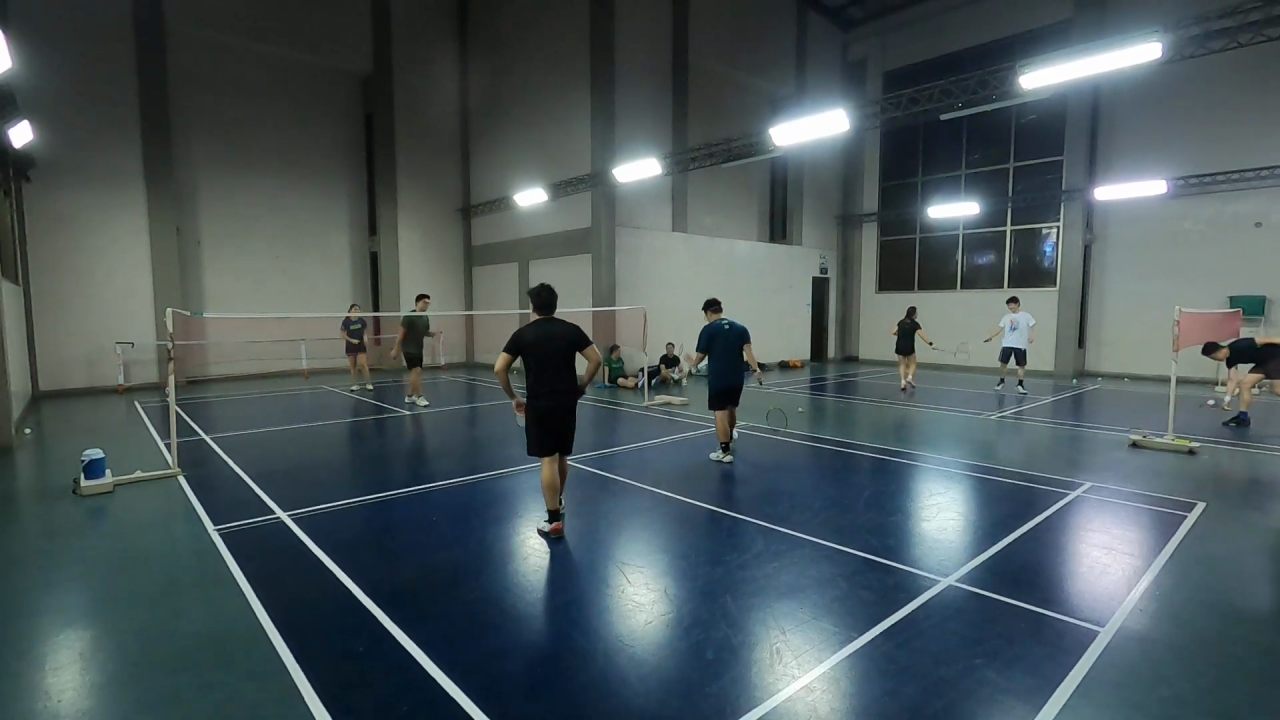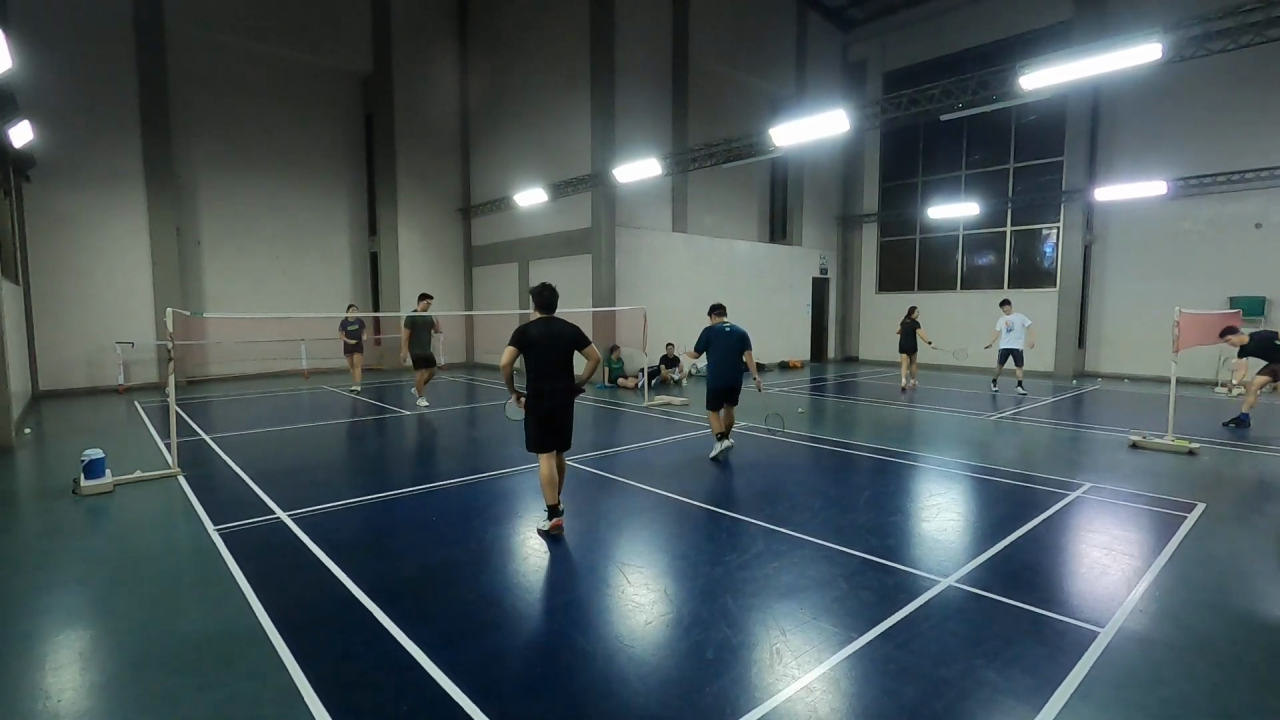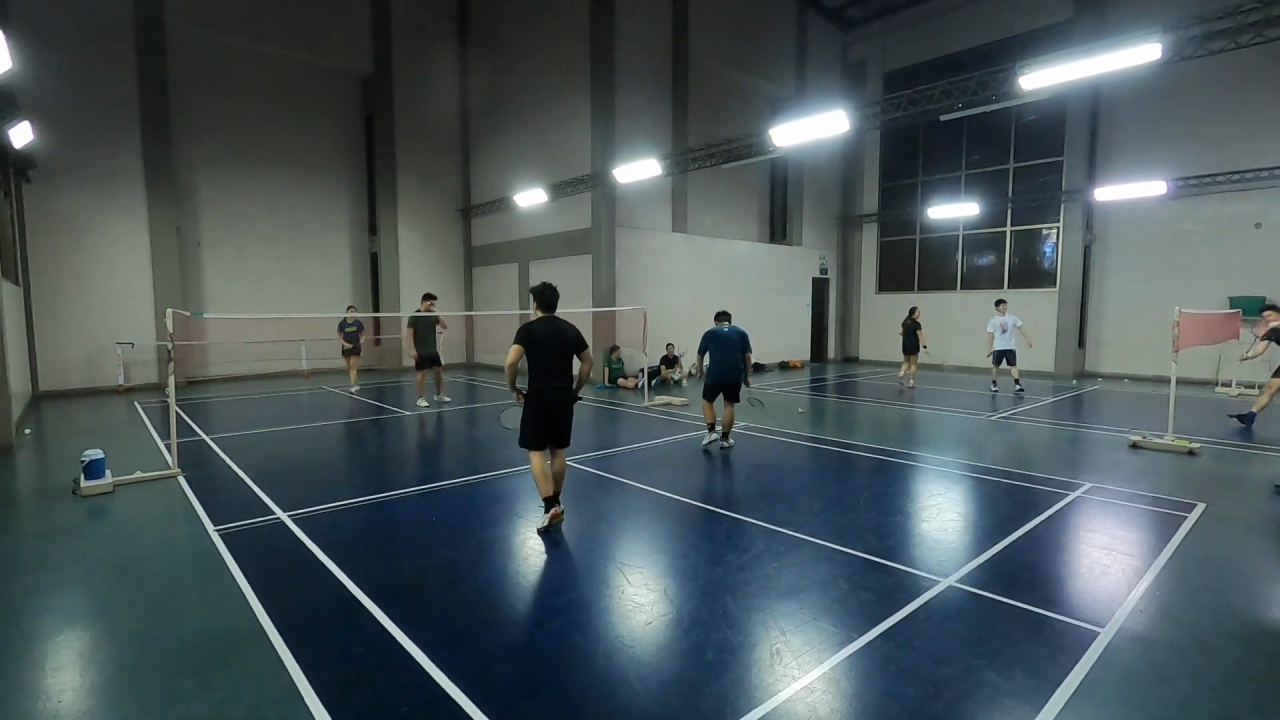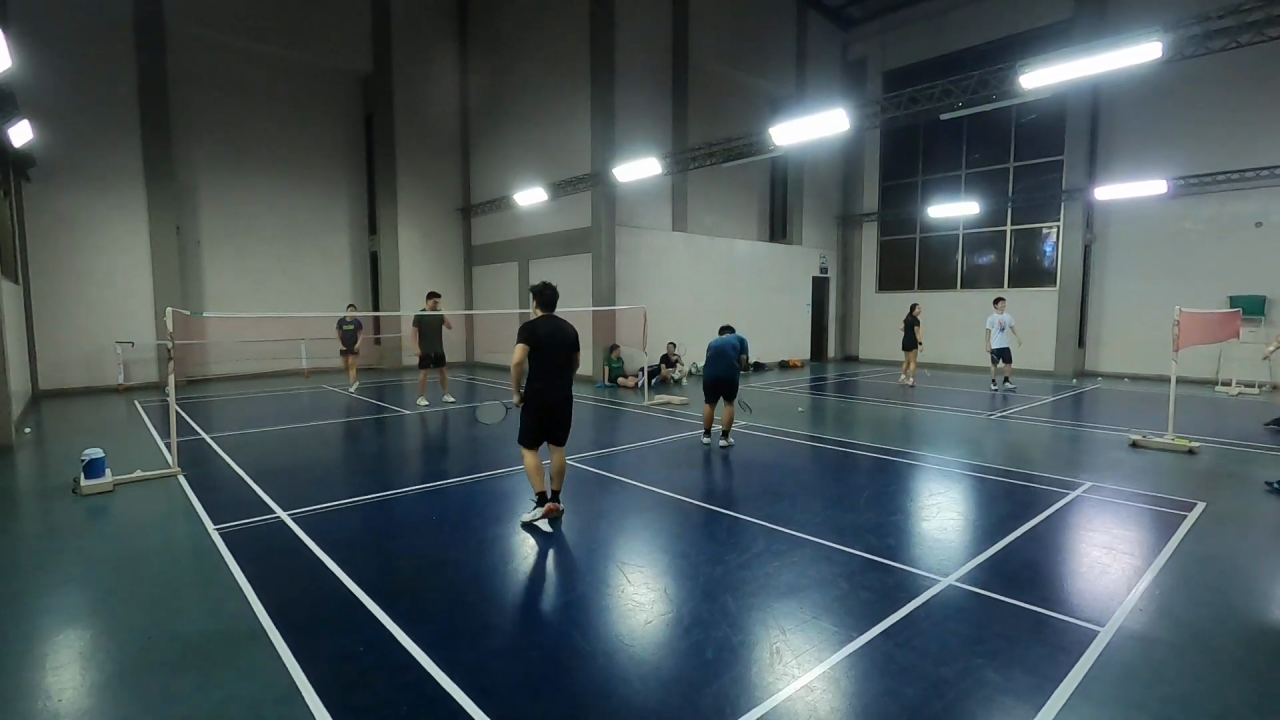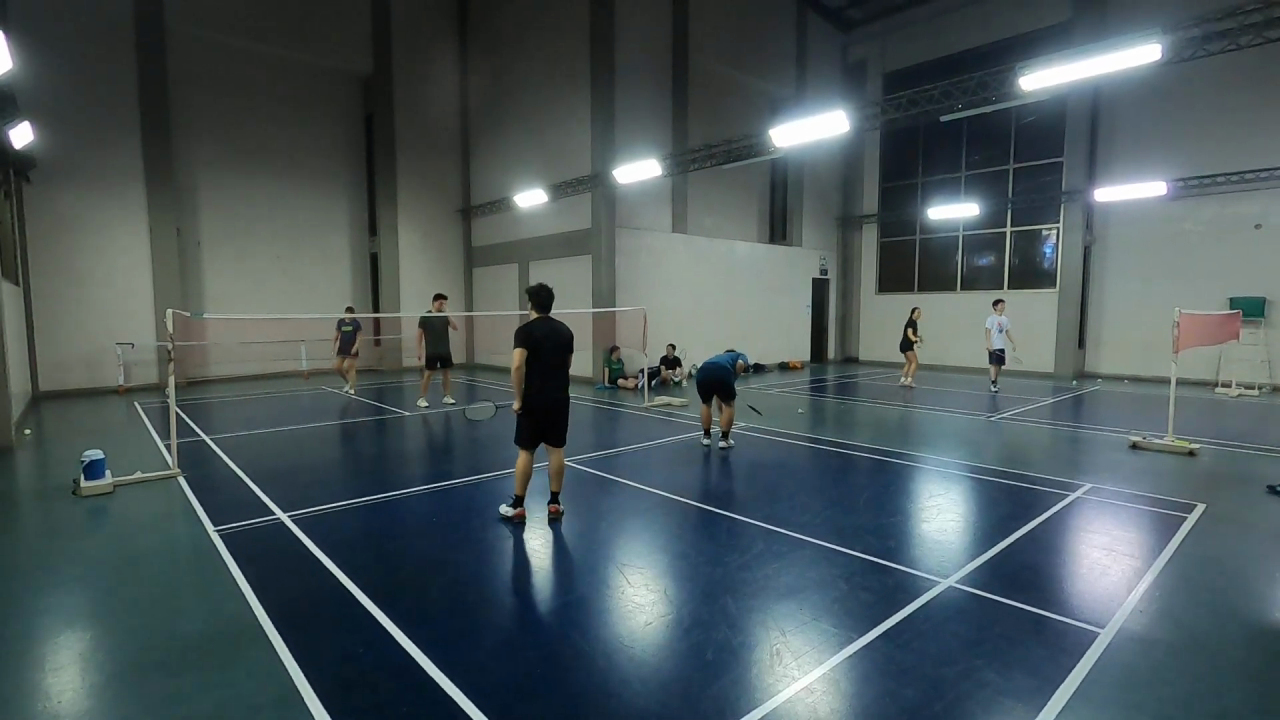
dt=0.2s
person 1, frame 1
left shoulder: (523, 334)
right shoulder: (571, 330)
left elbow: (499, 369)
right elbow: (596, 360)
left wrist: (514, 397)
right wrist: (581, 385)
left hip: (538, 405)
right hip: (566, 403)
left knee: (548, 461)
right knee: (561, 457)
left ankle: (554, 520)
right ankle: (557, 502)
person 1, frame 2
left shoulder: (525, 331)
right shoulder: (570, 329)
left elbow: (505, 363)
right elbow: (595, 358)
left wrist: (513, 391)
right wrist: (579, 384)
left hip: (538, 403)
right hip: (564, 401)
left knee: (546, 458)
right knee: (559, 454)
left ankle: (554, 516)
right ankle: (556, 503)
person 1, frame 3
left shoulder: (528, 329)
right shoulder: (570, 329)
left elbow: (511, 362)
right elbow: (588, 362)
left wrist: (513, 389)
right wrist: (576, 389)
left hip: (538, 400)
right hip: (564, 400)
left knee: (537, 454)
right knee: (558, 452)
left ankle: (550, 507)
right ankle: (556, 502)
person 1, frame 4
left shoulder: (530, 328)
right shoulder: (569, 329)
left elbow: (517, 361)
right elbow: (575, 364)
left wrist: (516, 392)
left hip: (537, 399)
right hip: (563, 398)
left knee: (529, 449)
right knee: (557, 449)
left ankle: (542, 502)
right ankle: (555, 502)
person 1, frame 5
left shoulder: (526, 330)
right shoulder: (565, 330)
left elbow: (518, 366)
left wrist: (518, 399)
left hip: (535, 401)
right hip: (560, 399)
left knee: (526, 452)
right knee: (556, 450)
left ankle: (517, 506)
right ankle: (554, 503)
